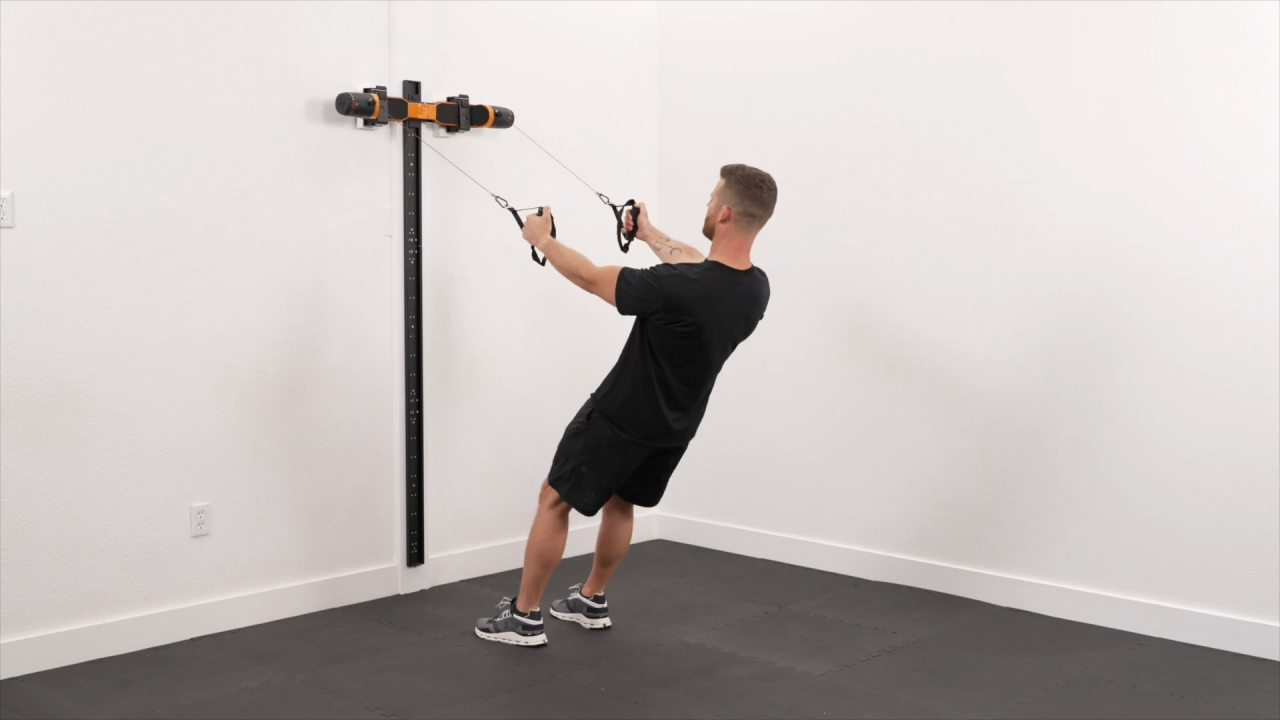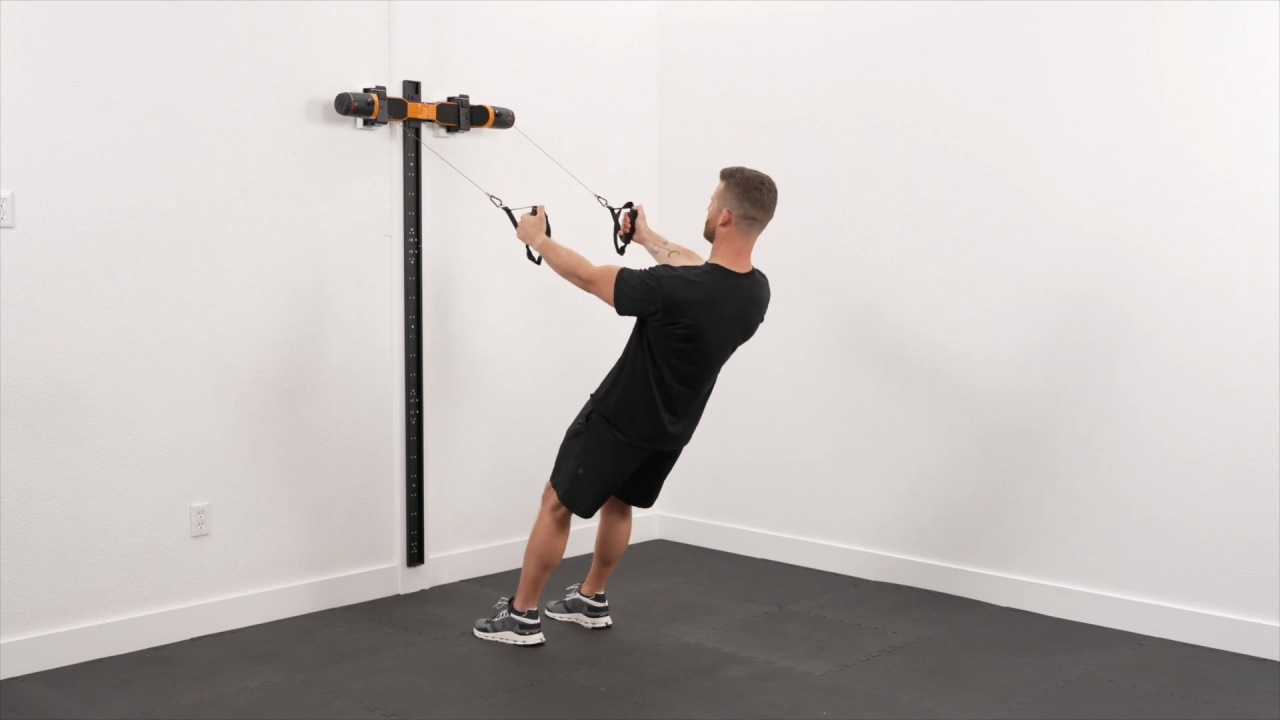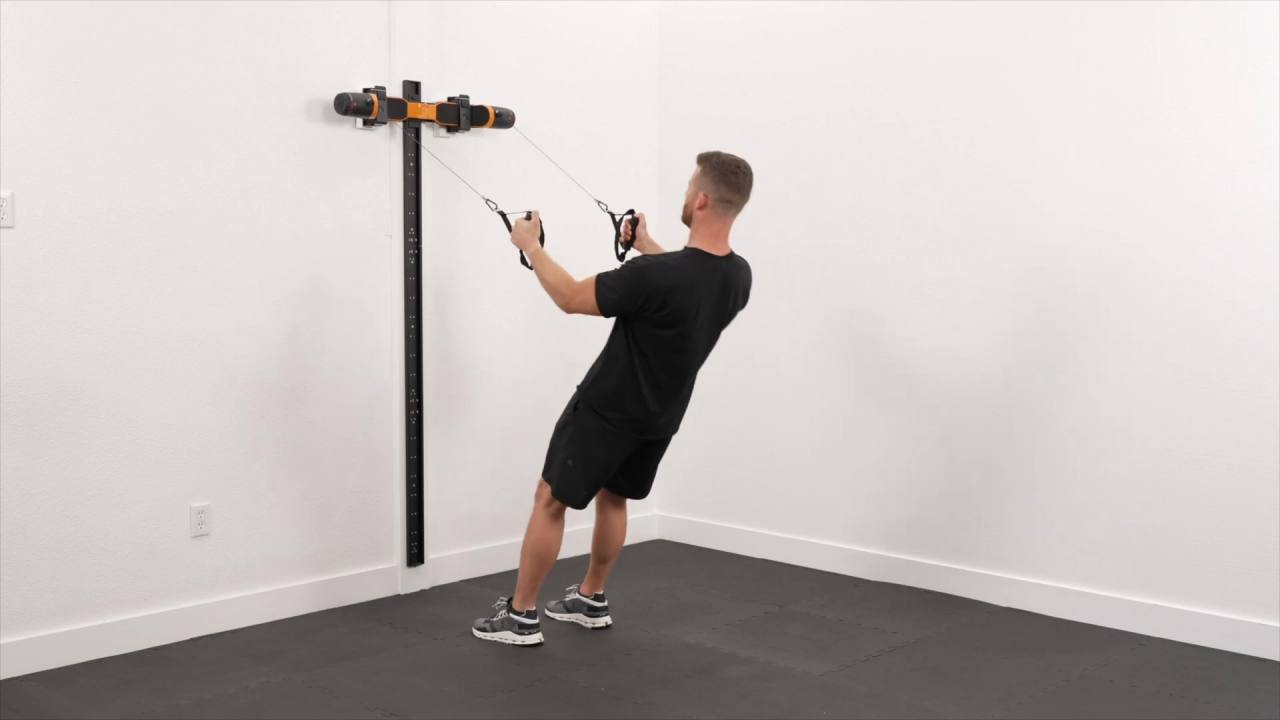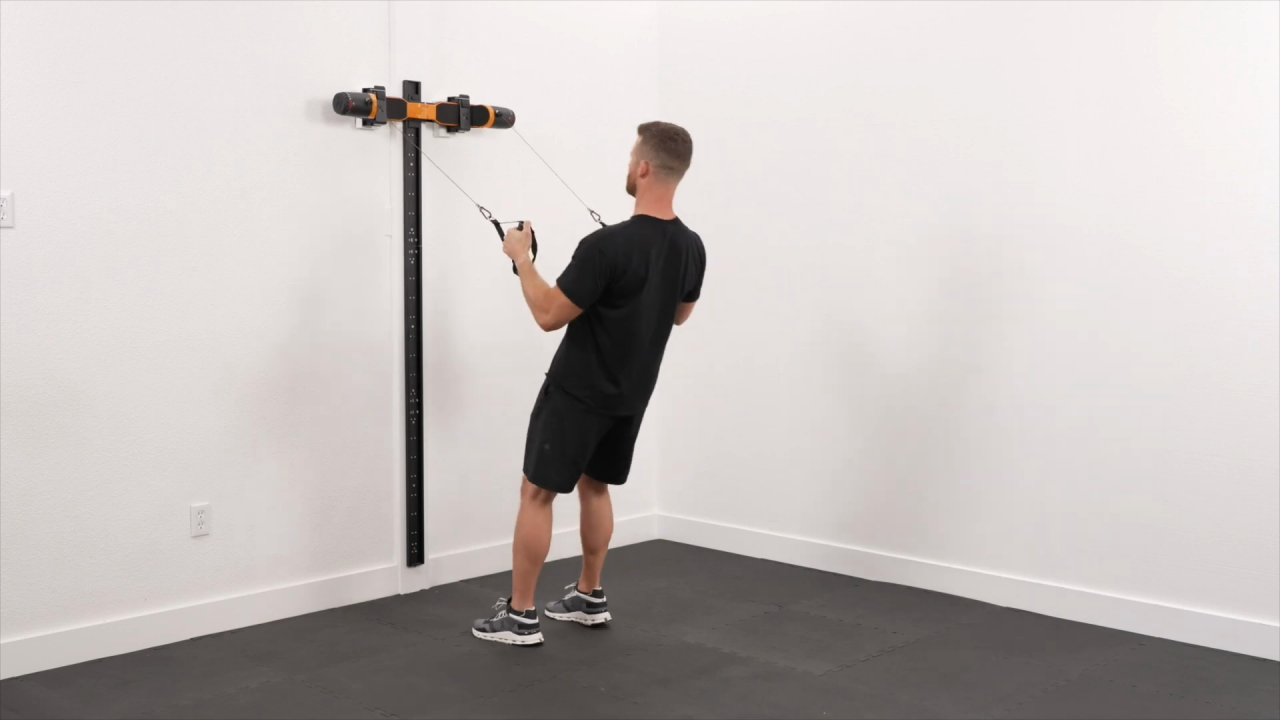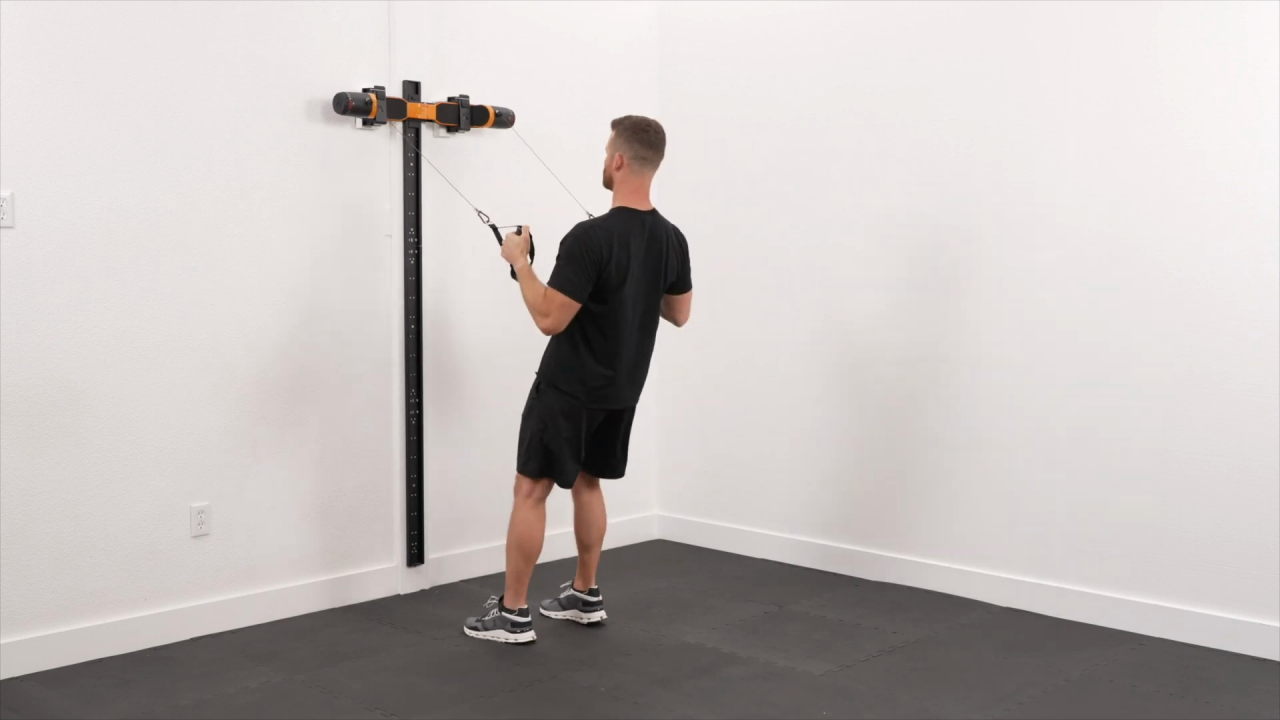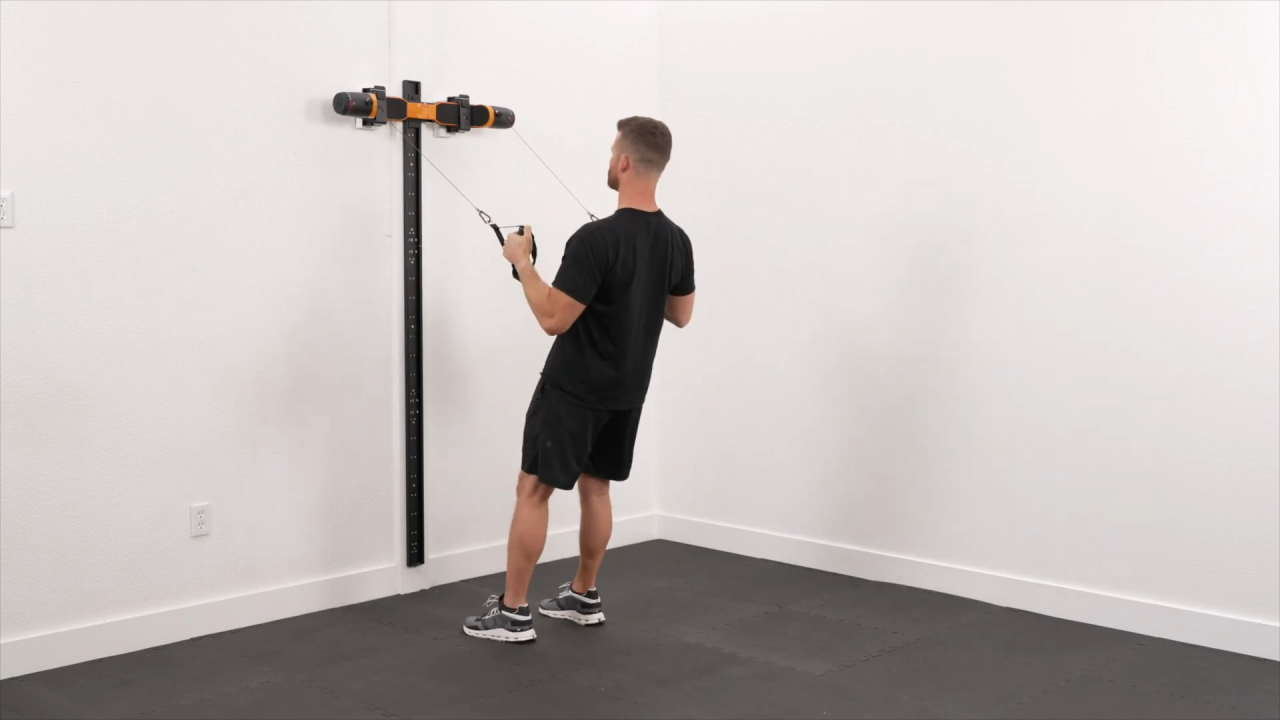
dt=0.4s
person 1, frame 1
left shoulder: (675, 289)
right shoulder: (756, 288)
left elbow: (591, 278)
left wrist: (541, 237)
right wrist: (649, 233)
left hip: (621, 416)
right hip: (672, 424)
left knee: (555, 500)
right knee: (619, 502)
left ankle: (523, 616)
right ankle: (591, 600)
person 1, frame 2
left shoulder: (673, 292)
right shoulder: (757, 292)
left elbow: (589, 278)
left wrist: (537, 238)
right wrist: (645, 235)
left hip: (620, 417)
right hip: (671, 426)
left knee: (556, 504)
right knee: (617, 502)
left ankle: (521, 615)
right ankle: (590, 599)
person 1, frame 3
left shoulder: (655, 275)
right shoulder: (738, 276)
left elbow: (571, 298)
left wrist: (530, 245)
right wrist: (649, 247)
left hip: (607, 409)
right hip: (659, 415)
left knee: (550, 500)
right knee: (611, 497)
left ankle: (519, 615)
right ankle: (590, 600)
person 1, frame 4
left shoulder: (608, 245)
right shoulder: (691, 247)
left elbow: (549, 315)
left wrist: (521, 256)
left hip: (577, 392)
right hip: (630, 394)
left knee: (536, 492)
right knee: (594, 486)
left ankle: (520, 615)
right ankle: (589, 597)
person 1, frame 5
left shoulder: (591, 237)
right shoulder: (671, 238)
left elbow: (550, 319)
right elbow: (679, 314)
left wrist: (519, 261)
left hip: (569, 388)
right hip: (620, 389)
left knee: (531, 490)
right knee: (587, 483)
left ankle: (512, 613)
right ankle: (584, 595)
person 1, frame 6
left shoulder: (597, 238)
right shoulder: (676, 240)
left elbow: (554, 319)
right elbow: (681, 315)
left wrist: (522, 261)
left hip: (574, 389)
right hip: (627, 389)
left knee: (533, 488)
right knee: (594, 485)
left ankle: (512, 612)
right ankle: (583, 596)
